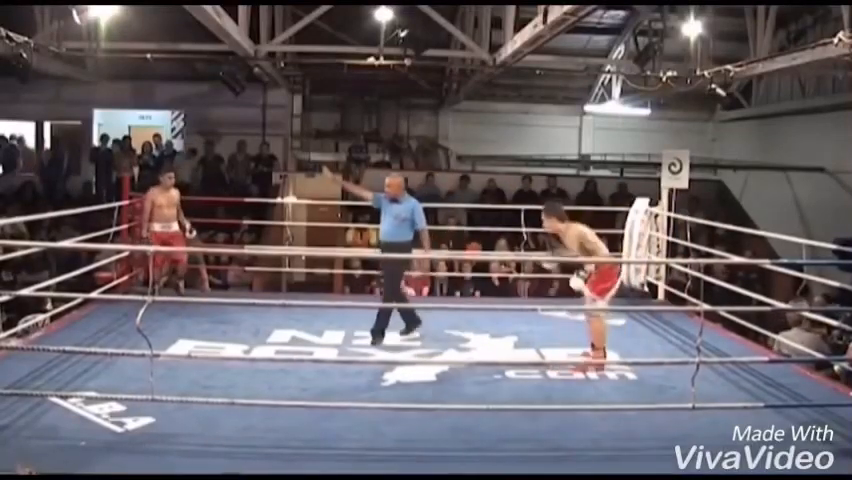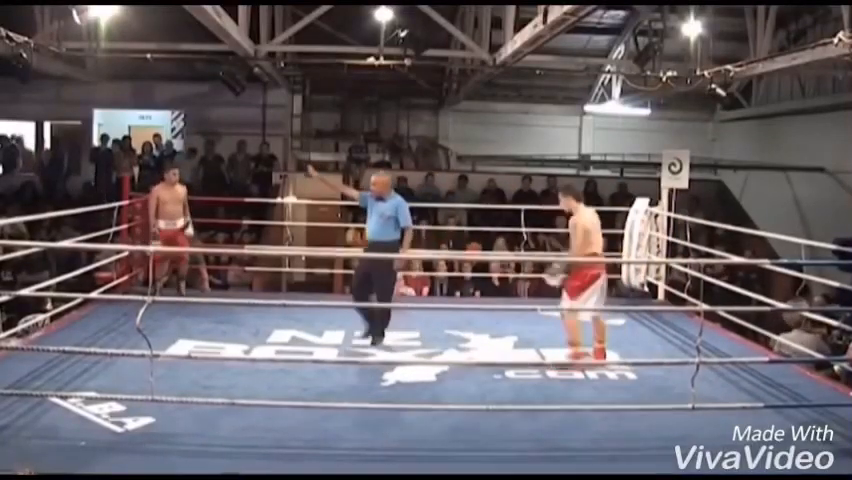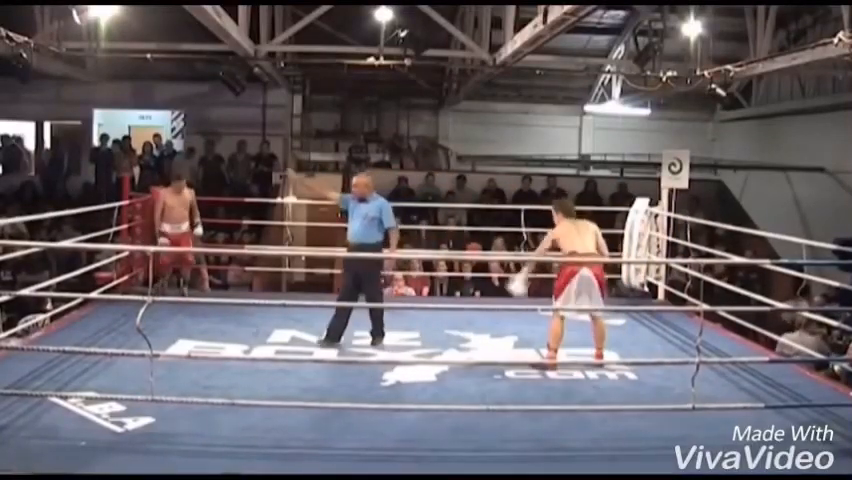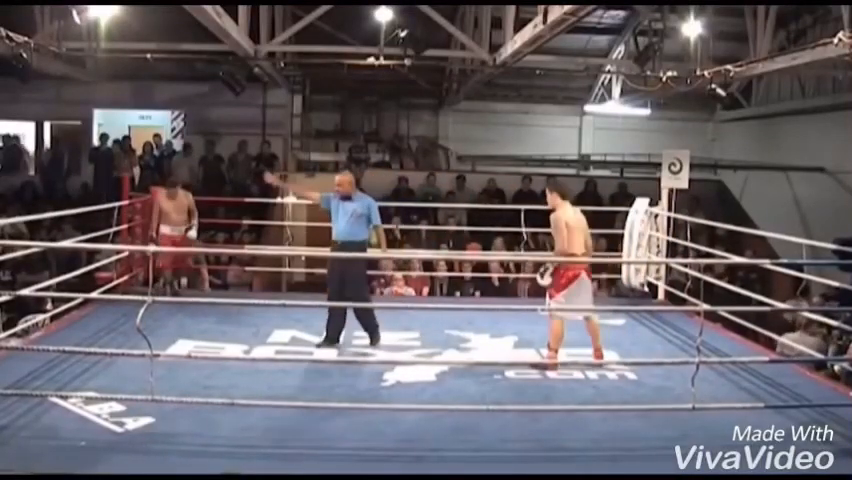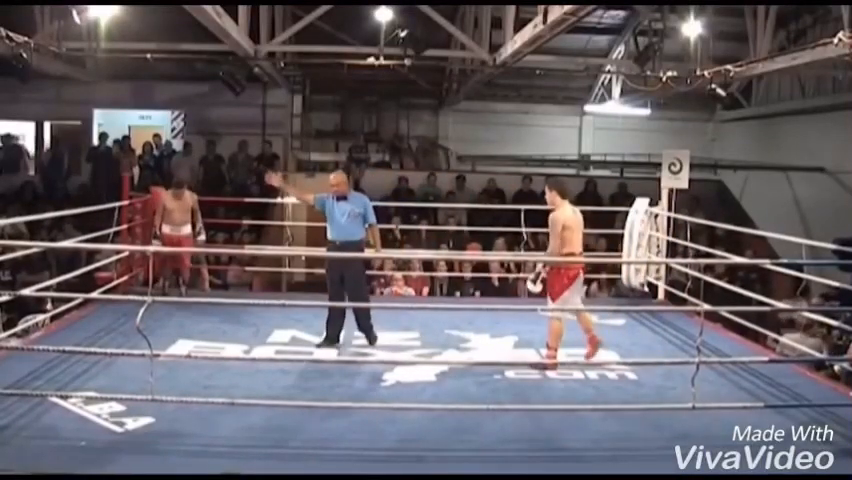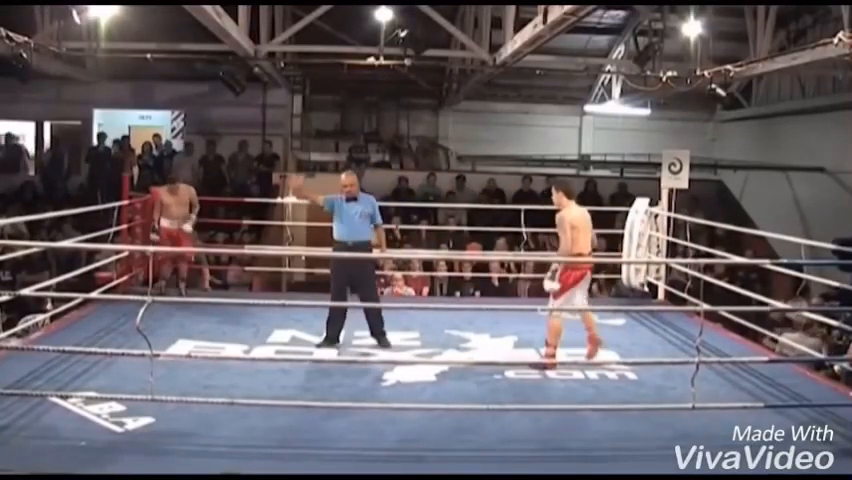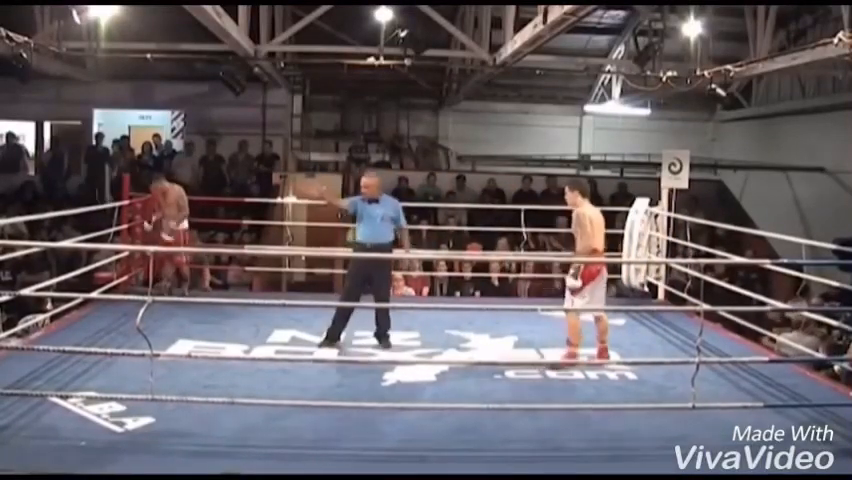
dt=0.3s
person 1, frame 1
left shoulder: (577, 232)
right shoulder: (564, 233)
left elbow: (603, 253)
left wrist: (587, 269)
left hip: (606, 270)
right hip: (598, 270)
left knee: (593, 311)
right knee: (594, 310)
left ankle: (597, 358)
right ankle: (598, 353)
person 1, frame 2
left shoulder: (576, 220)
right shoulder: (591, 213)
left elbow: (575, 252)
left hip: (585, 268)
right hip: (598, 266)
left knee: (568, 310)
right knee: (595, 311)
left ankle: (576, 352)
right ankle: (599, 352)
person 1, frame 3
left shoulder: (557, 230)
right shoulder: (591, 226)
left elbow: (539, 252)
right elbow: (605, 254)
left wrist: (523, 274)
left hip: (573, 266)
right hip: (595, 266)
left knee: (558, 313)
right knee: (596, 313)
left ankle: (551, 358)
right ankle: (599, 355)
person 1, frame 4
left shoulder: (557, 216)
right shoulder: (579, 214)
left elbow: (561, 248)
right elbow: (589, 247)
left wrist: (549, 266)
left hip: (566, 267)
right hip: (582, 265)
left knee: (556, 312)
right knee: (586, 311)
left ankle: (552, 358)
right ankle: (598, 353)
person 1, frame 5
left shoulder: (556, 215)
right shoulder: (576, 212)
left elbow: (554, 249)
left wrist: (541, 267)
left hip: (563, 266)
right hip: (577, 263)
left knee: (556, 312)
right knee: (576, 305)
left ankle: (551, 358)
right ankle: (592, 339)
person 1, frame 6
left shoulder: (563, 215)
right shoulder: (584, 212)
left elbow: (566, 247)
right elbow: (593, 241)
left wrist: (555, 267)
left hip: (572, 265)
right hip: (586, 263)
left knee: (555, 310)
right knee: (580, 305)
left ankle: (549, 356)
right ankle: (593, 341)
person 1, frame 7
left shoulder: (580, 212)
right shoulder: (596, 212)
left elbow: (587, 243)
left wrist: (577, 266)
left hip: (587, 264)
right hip: (599, 263)
left knee: (572, 309)
right knee: (598, 310)
left ankle: (572, 353)
right ankle: (602, 352)
person 2, frame 1
left shoulder: (413, 205)
right shoulder: (384, 200)
left elbow: (423, 231)
right elbow: (360, 192)
left wrist: (426, 255)
right wrist: (334, 178)
left hip: (400, 251)
right hip: (385, 249)
left knee: (389, 292)
right knee: (393, 291)
left ankle: (378, 331)
right ankle: (412, 322)
person 2, frame 2
left shoulder: (399, 203)
right shoulder: (370, 198)
left elbow: (408, 230)
right elbow: (347, 191)
left wrist: (402, 253)
right wrist: (320, 178)
left hip: (387, 251)
right hip: (370, 249)
left knee: (383, 295)
right knee: (358, 290)
left ankle: (378, 332)
right ankle: (374, 322)
person 2, frame 3
left shoulder: (381, 204)
right shoulder: (352, 200)
left elbow: (393, 230)
right elbow: (327, 193)
left wrist: (391, 254)
right wrist: (300, 180)
left hip: (370, 252)
right hip: (353, 252)
left knee: (373, 296)
right knee: (345, 295)
left ankle: (378, 334)
right ankle: (333, 336)
person 2, frame 4
left shoulder: (367, 202)
right shoulder: (333, 199)
left elbow: (378, 228)
right elbow: (308, 194)
left wrist: (383, 252)
right wrist: (280, 183)
left hip: (356, 251)
right hip: (337, 250)
left knee: (358, 294)
right knee: (335, 296)
left ankle: (373, 331)
right ankle: (332, 336)
person 2, frame 5
left shoulder: (362, 201)
right shoulder: (327, 200)
left elbow: (372, 226)
right elbow: (303, 197)
left wrist: (378, 250)
right wrist: (282, 185)
left hip: (354, 250)
right hip: (334, 250)
left knee: (358, 294)
right knee: (335, 296)
left ankle: (368, 331)
right ankle: (332, 336)
person 2, frame 6
left shoulder: (370, 201)
right shoulder: (336, 200)
left elbow: (378, 226)
right elbow: (317, 199)
left wrist: (383, 249)
right wrist: (300, 189)
left hip: (363, 251)
right hip: (341, 251)
left knee: (369, 295)
right knee: (337, 296)
left ankle: (379, 334)
right ankle: (332, 337)
person 2, frame 7
left shoulder: (393, 204)
right shoulder: (359, 202)
left elbow: (402, 228)
right elbow: (340, 203)
left wrist: (406, 251)
right wrist: (323, 195)
left hip: (382, 253)
right hip: (361, 251)
left knee: (382, 296)
right knee: (349, 294)
left ankle: (383, 335)
right ankle: (333, 336)
person 3, frame 1
left shoulder: (176, 193)
right shoulder: (152, 193)
right elbow: (146, 215)
left wrist: (186, 224)
right wrist: (144, 233)
left hip: (174, 230)
right hip: (157, 231)
left knee: (182, 259)
right knee: (157, 261)
left ankle: (179, 282)
right ankle: (156, 288)
person 3, frame 2
left shoulder: (183, 189)
right shoulder: (157, 190)
right elbow: (151, 211)
left wrist: (188, 221)
right wrist: (153, 230)
left hip: (179, 227)
right hip: (162, 227)
left knee: (183, 257)
right knee: (160, 258)
left ankle: (182, 284)
right ankle: (158, 286)
person 3, frame 3
left shoulder: (190, 193)
right shoulder: (163, 194)
left elbow: (194, 209)
right elbow: (157, 214)
left wrist: (197, 221)
right wrist: (159, 231)
left hip: (184, 230)
right hip: (167, 230)
left knee: (187, 260)
right knee: (166, 261)
left ankle: (184, 286)
right ankle: (165, 281)
person 3, frame 4
left shoulder: (187, 197)
right shoulder: (159, 198)
left elbow: (194, 212)
right elbow: (155, 217)
left wrist: (193, 224)
left hip: (183, 233)
right hip: (166, 233)
left knee: (183, 261)
right knee: (166, 263)
left ankle: (175, 281)
right ankle: (168, 287)
person 3, frame 5
left shoulder: (192, 197)
right shoulder: (164, 197)
left elbow: (196, 212)
right elbow: (158, 215)
left wrist: (200, 227)
right wrist: (156, 232)
left hip: (185, 232)
right hip: (167, 232)
left knee: (185, 262)
right knee: (168, 261)
left ankle: (183, 288)
right ankle: (164, 283)
person 3, frame 6
left shoulder: (189, 190)
right shoulder: (161, 192)
left elbow: (196, 206)
right elbow: (157, 210)
left wrist: (191, 218)
right wrist: (155, 226)
left hip: (183, 228)
right hip: (166, 227)
left knee: (184, 257)
right knee: (166, 257)
left ankle: (182, 285)
right ankle: (162, 285)
person 3, frame 7
left shoulder: (178, 191)
right shoulder: (158, 193)
left elbow: (185, 212)
left wrist: (173, 226)
right wrist: (153, 219)
left hip: (179, 228)
right hip: (165, 228)
left knee: (180, 259)
right knee: (167, 258)
left ankle: (185, 285)
right ankle: (166, 286)
